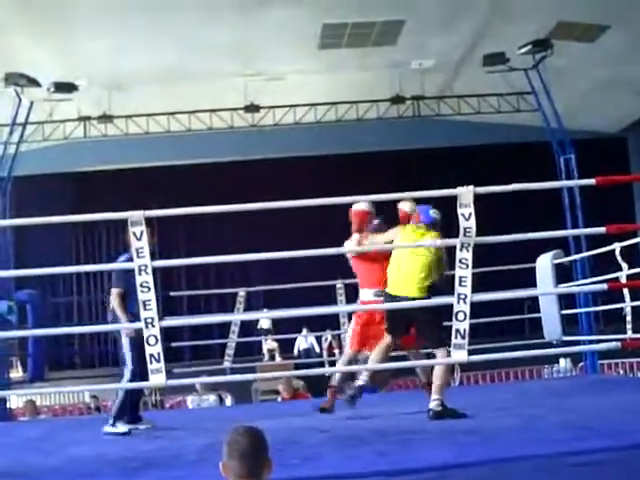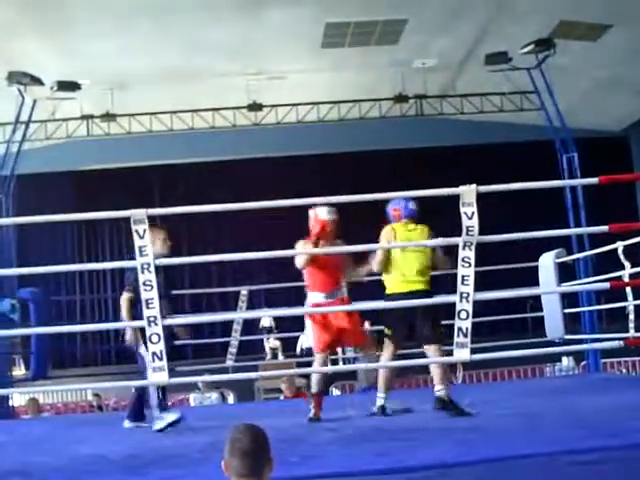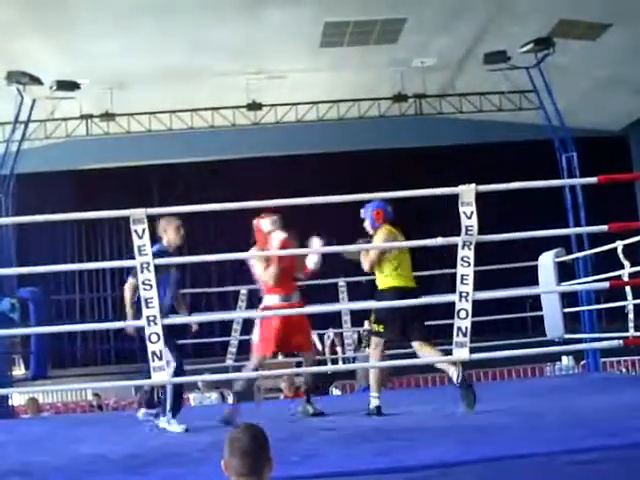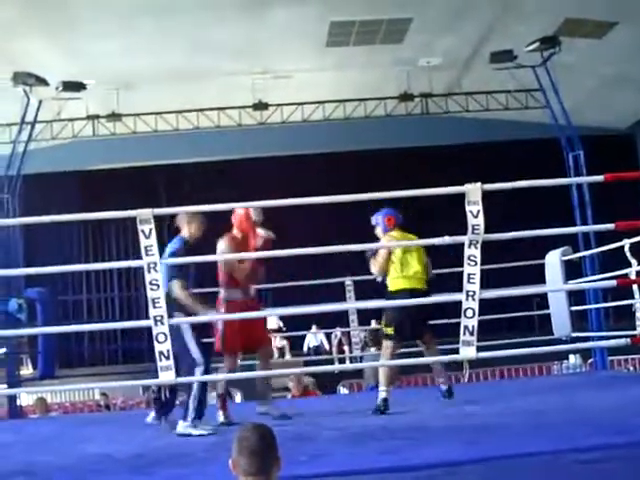
dt=0.3s
person 1, frame 1
right shoulder: (352, 243)
right elbow: (351, 253)
right wrist: (356, 231)
right hip: (368, 303)
left knee: (413, 349)
right knee: (352, 351)
right ankle: (331, 398)
person 1, frame 2
left shoulder: (338, 244)
right shoulder: (304, 245)
left elbow: (349, 275)
right elbow: (300, 264)
left wrist: (370, 267)
right wrist: (315, 237)
left hip: (341, 302)
right hip: (317, 305)
left knee: (367, 347)
right knee: (321, 356)
right ankle: (315, 406)
person 1, frame 3
left shoulder: (288, 247)
right shoulder: (256, 255)
left elbow: (302, 274)
right elbow: (271, 280)
left wrist: (314, 255)
right wrist: (276, 253)
left hip: (294, 305)
right hip: (272, 308)
left knee: (309, 355)
right knee: (258, 358)
left ankle: (307, 402)
right ankle: (233, 405)
person 1, frame 4
left shoulder: (248, 243)
right shoulder: (226, 243)
left elbow: (257, 275)
right elbow: (240, 275)
left wrist: (260, 247)
right wrist: (254, 248)
left hip: (249, 300)
right hip: (231, 303)
left knee: (264, 351)
right knee: (230, 357)
left ankle: (265, 402)
right ankle: (222, 409)
person 2, frame 1
left shoulder: (401, 231)
right shoulder: (437, 240)
left elbow: (369, 241)
right elbow: (437, 274)
left hip: (393, 296)
right hip: (417, 300)
left knee: (388, 340)
right knee: (442, 351)
left ankle: (360, 383)
right ankle: (436, 405)
person 2, frame 2
left shoulder: (389, 231)
right shoulder: (426, 232)
left elbow: (377, 266)
right elbow: (443, 264)
left wrist: (377, 258)
left hip: (396, 296)
right hip: (421, 295)
left knee: (389, 348)
right knee: (432, 348)
left ankle: (380, 403)
right ankle: (442, 396)
person 2, frame 3
left shoulder: (383, 234)
right shoulder: (395, 234)
left elbow: (368, 266)
left wrist: (363, 251)
left hip: (391, 293)
right hip: (407, 292)
left knee: (376, 347)
right knee: (420, 344)
left ankle: (375, 403)
right ankle: (457, 374)
person 2, frame 4
left shoulder: (388, 241)
right shoulder: (415, 241)
left elbow: (378, 270)
right elbow: (428, 270)
left wrist: (373, 258)
left hip: (400, 294)
right hip: (420, 293)
left knee: (388, 348)
right knee: (427, 340)
left ankle: (383, 398)
right ankle: (444, 385)
person 3, frame 1
right shoulder: (125, 263)
right elbow: (115, 296)
right wrist: (126, 322)
left hip: (139, 325)
right hip: (128, 326)
left knee: (142, 372)
right knee: (131, 371)
left ankle: (131, 417)
right ankle: (114, 421)
person 3, frame 2
left shoulder: (160, 269)
right elbow: (125, 299)
left wrist: (175, 325)
right wrist: (129, 329)
right hip: (137, 326)
left knee: (149, 368)
left ankle: (134, 416)
right ankle: (160, 414)
person 3, frame 3
right shoulder: (152, 256)
right elbow: (130, 286)
left wrist: (187, 317)
right wrist: (131, 319)
left hip: (164, 319)
right knee: (174, 363)
left ankle: (150, 407)
right ankle: (168, 416)
person 3, frame 4
left shoulder: (176, 247)
right shoulder: (179, 249)
right elbow: (176, 288)
left wrist: (196, 310)
right wrist: (202, 310)
left hip: (170, 316)
right hip: (176, 316)
left knee: (178, 367)
right knee: (200, 365)
left ankle: (159, 411)
right ankle: (188, 422)
